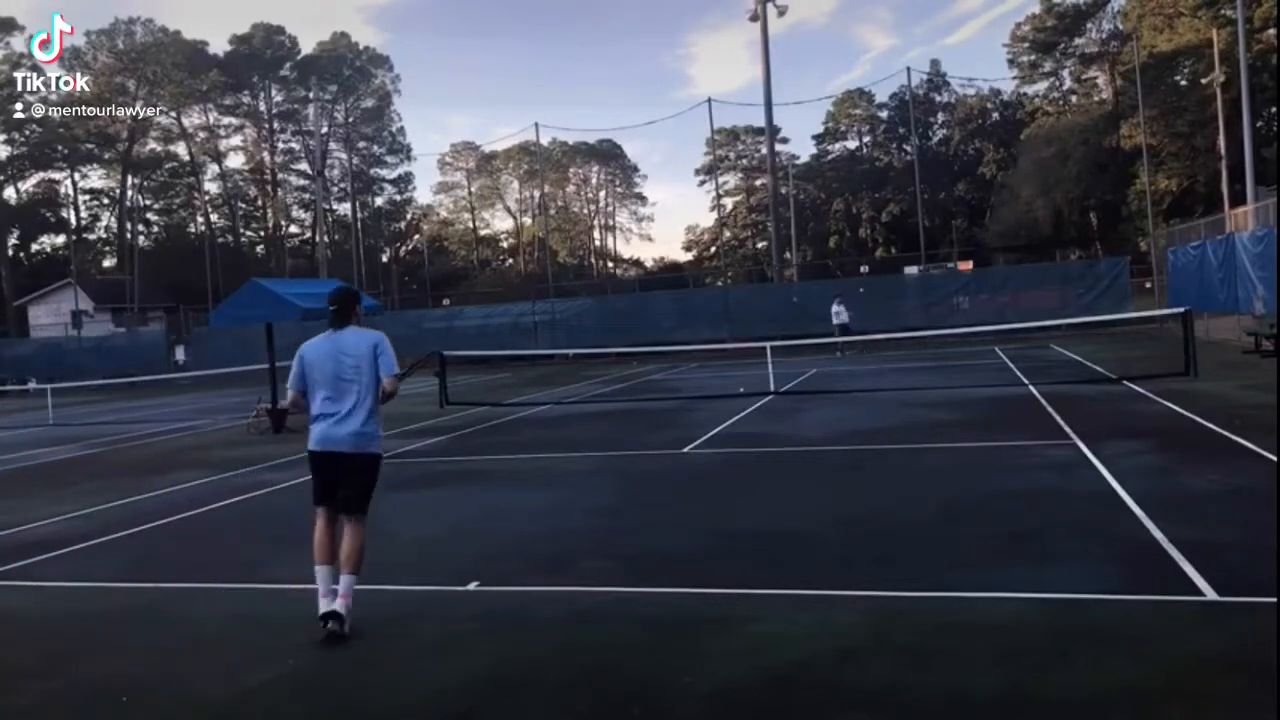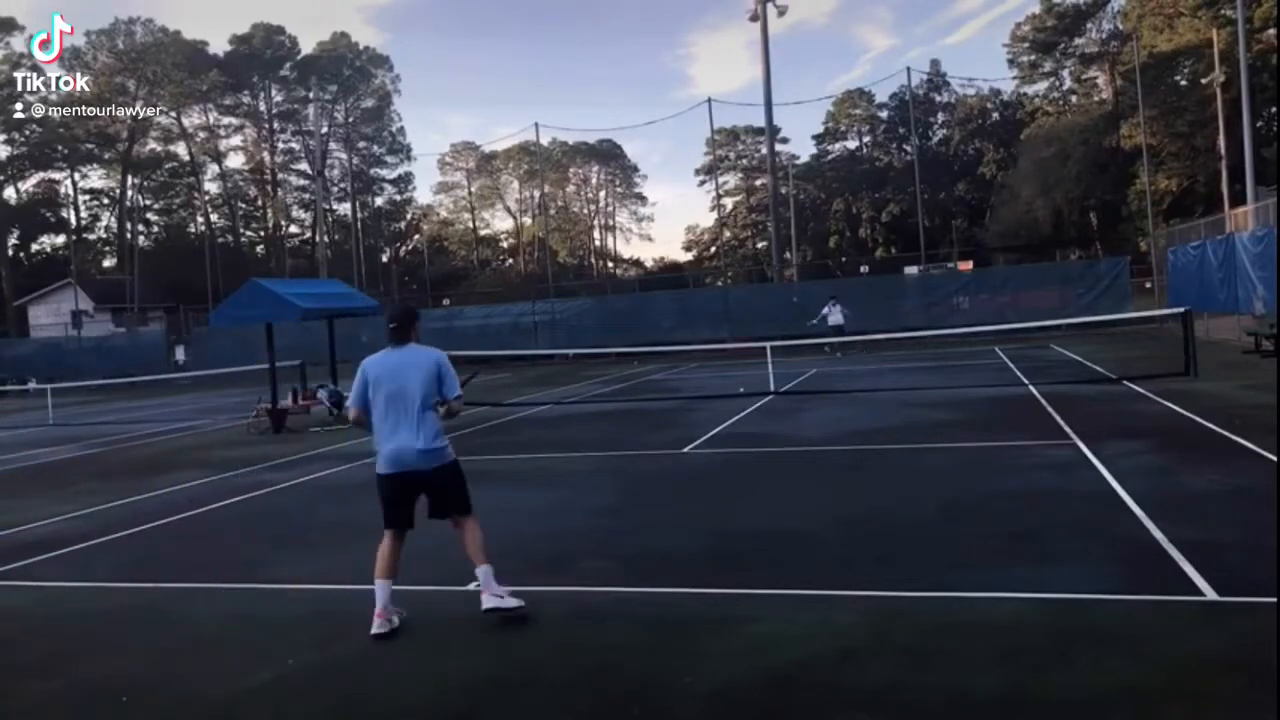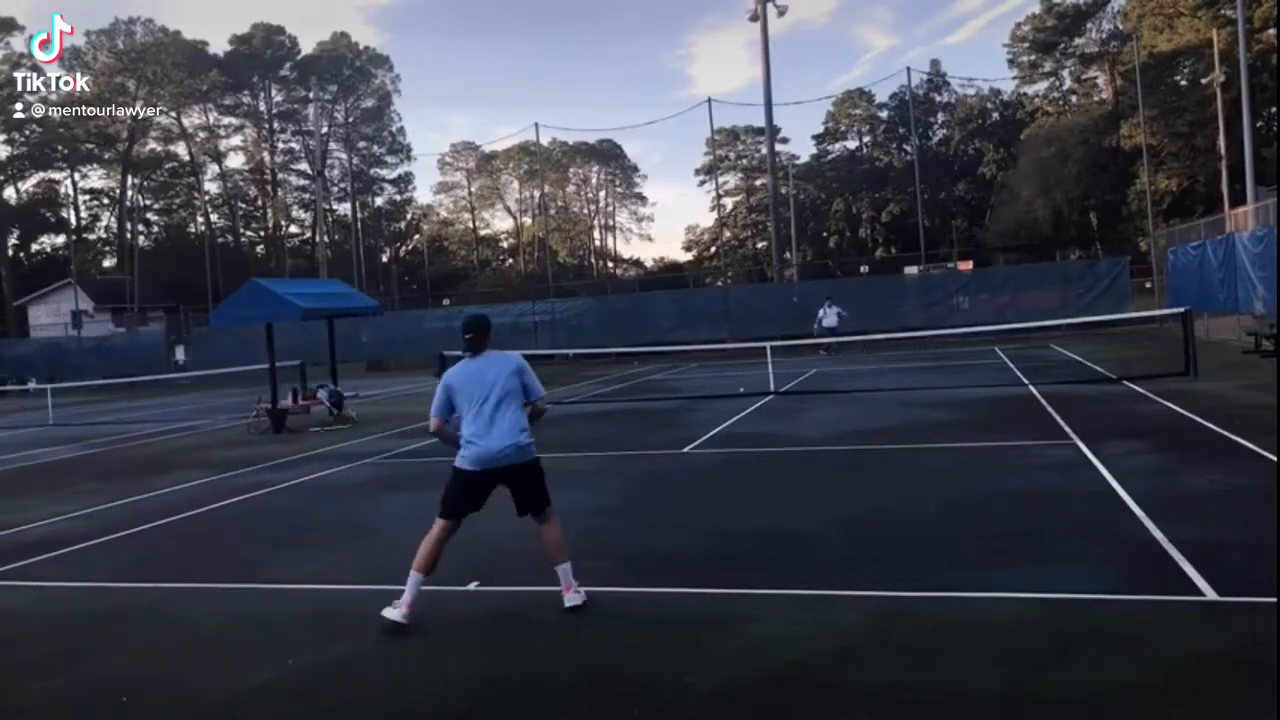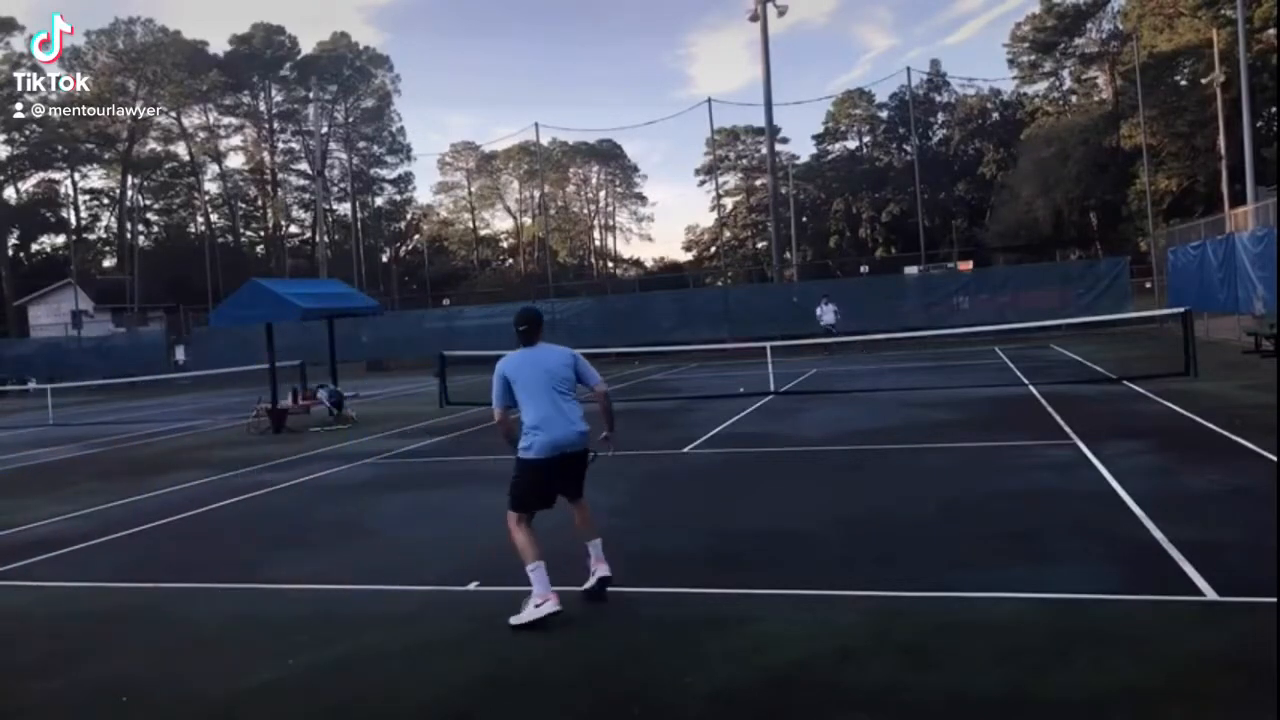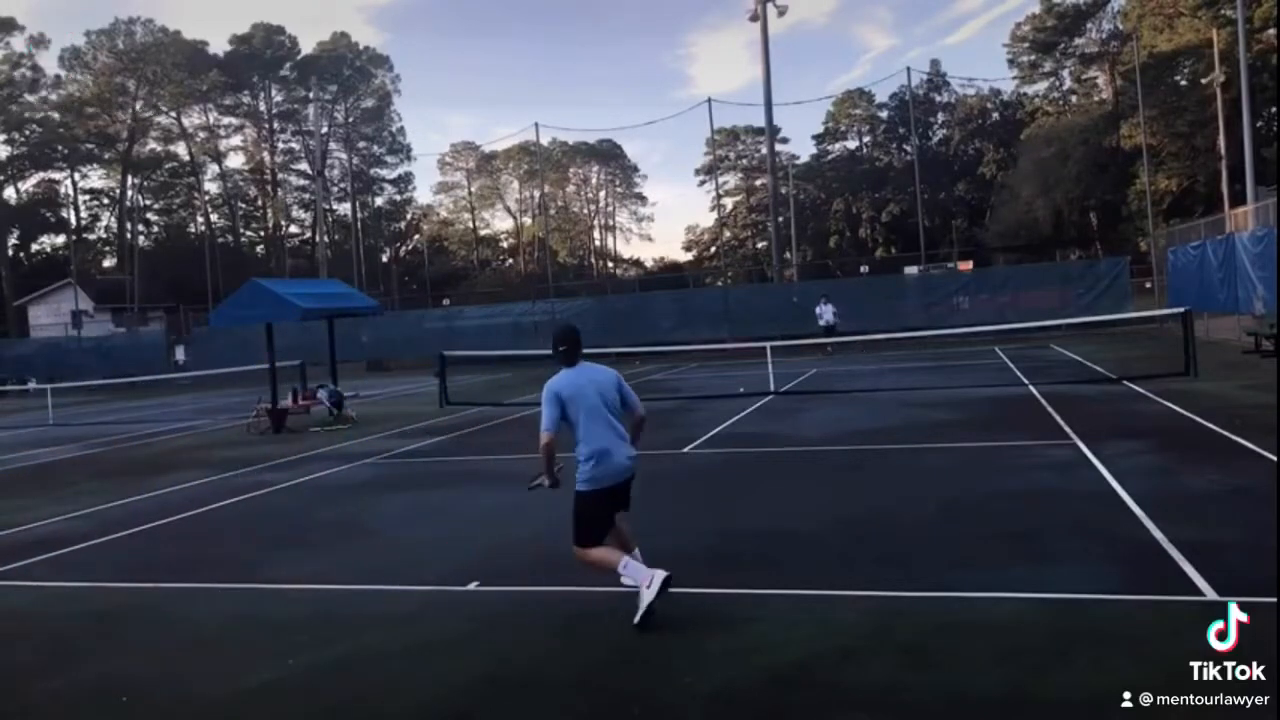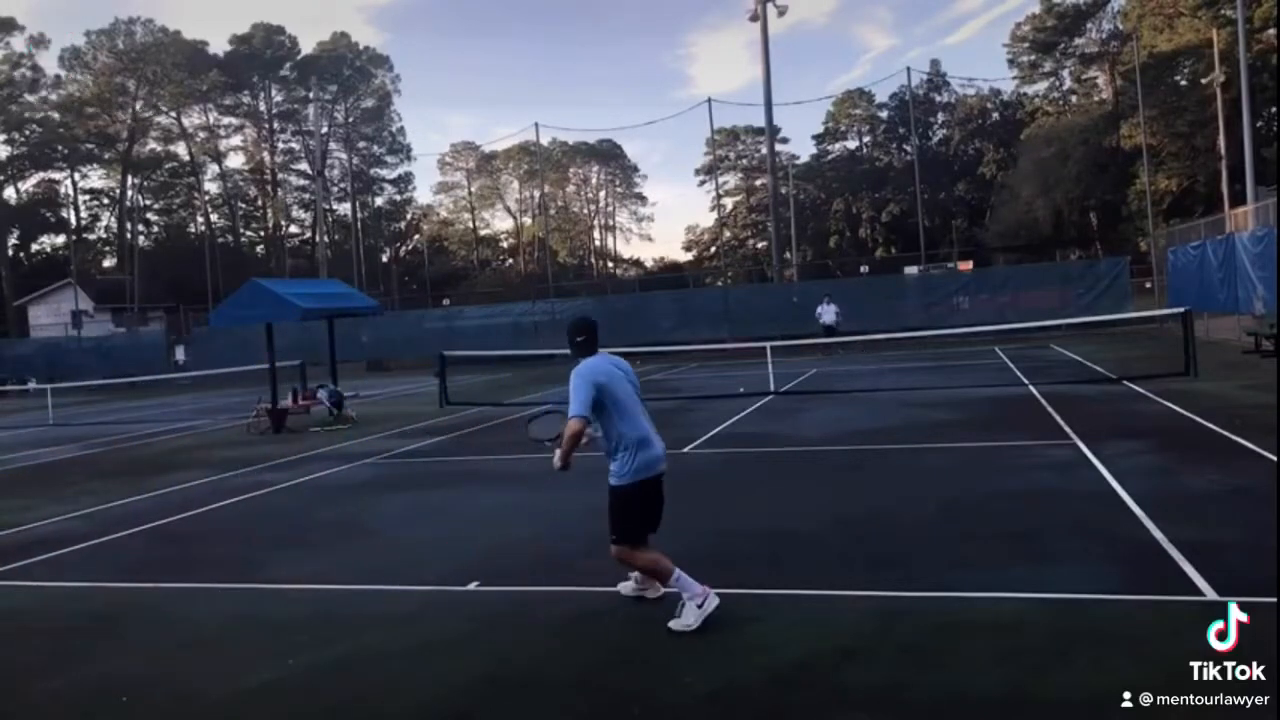
dt=0.2s
person 1, frame 1
left shoulder: (309, 348)
right shoulder: (375, 340)
left elbow: (293, 401)
right elbow: (389, 388)
left hip: (322, 443)
right hip: (362, 442)
left knee: (325, 516)
right knee: (354, 520)
left ankle: (325, 599)
right ankle: (342, 602)
person 1, frame 2
left shoulder: (369, 365)
right shoulder: (435, 358)
left elbow: (355, 416)
right elbow: (454, 407)
left hip: (392, 461)
right hip: (434, 456)
left knee: (393, 534)
right knee: (465, 520)
left ankle: (382, 614)
right ankle: (490, 592)
person 1, frame 3
left shoulder: (452, 375)
right shoulder: (514, 361)
left elbow: (437, 427)
right elbow: (540, 407)
left hip: (475, 459)
right hip: (520, 453)
left knee: (442, 528)
right knee: (546, 516)
left ankle: (404, 605)
right ankle: (570, 589)
person 1, frame 4
left shoulder: (505, 365)
right shoulder: (567, 354)
left elbow: (500, 419)
right elbow: (602, 391)
left wrist: (519, 448)
right wrist: (608, 427)
left hip: (537, 448)
right hip: (575, 441)
left knee: (517, 521)
right knee: (576, 499)
left ankle: (542, 597)
right ankle: (600, 567)
person 1, frame 5
left shoulder: (554, 387)
right shoulder: (609, 375)
left elbow: (547, 442)
right elbow: (639, 415)
left wrist: (549, 475)
left hip: (594, 474)
right hip: (623, 465)
left knee: (588, 549)
right knee: (609, 517)
left ankle: (648, 577)
right ankle: (642, 574)
person 1, frame 6
left shoulder: (583, 374)
right shoulder: (620, 365)
left elbow: (576, 428)
left wrist: (562, 457)
left hip: (630, 466)
right hip: (651, 457)
left knee: (624, 549)
right knee: (633, 529)
left ankle: (697, 595)
right ankle: (646, 581)
